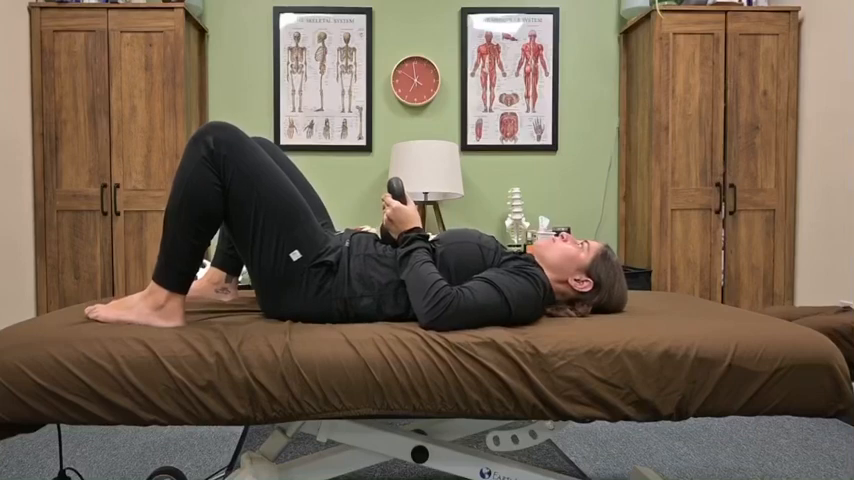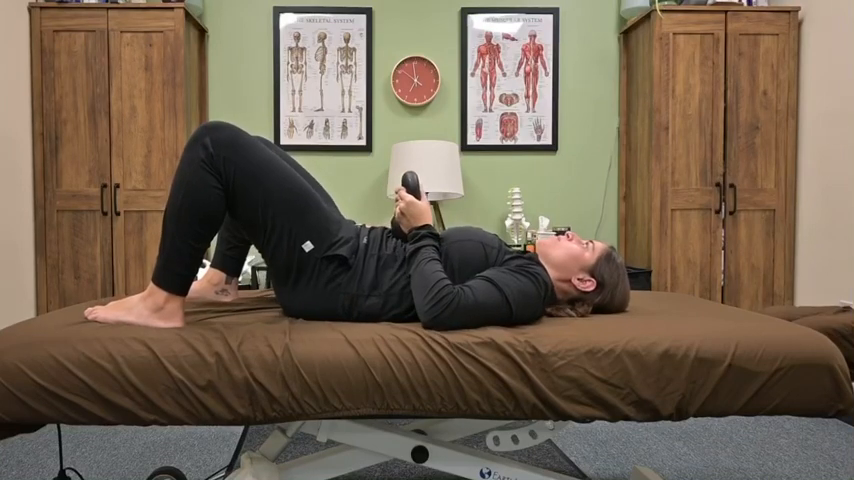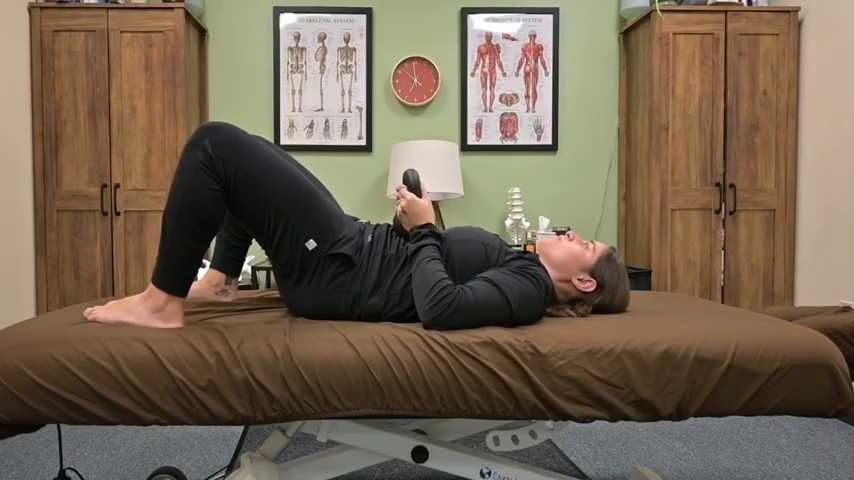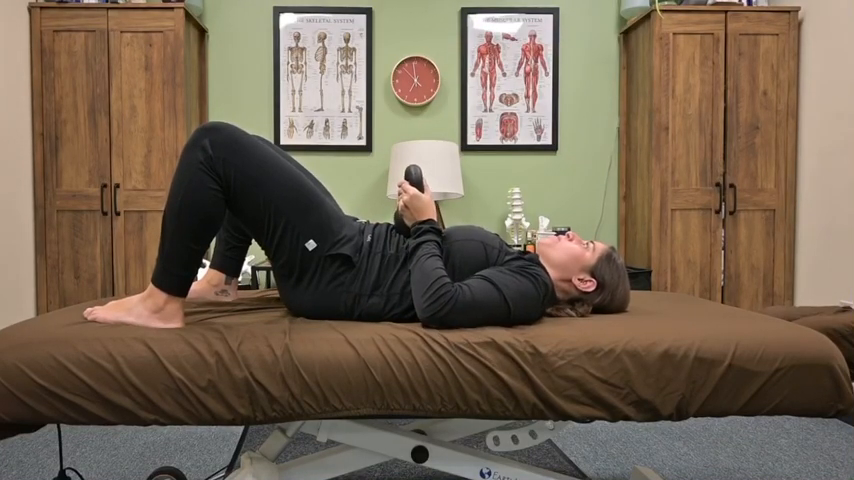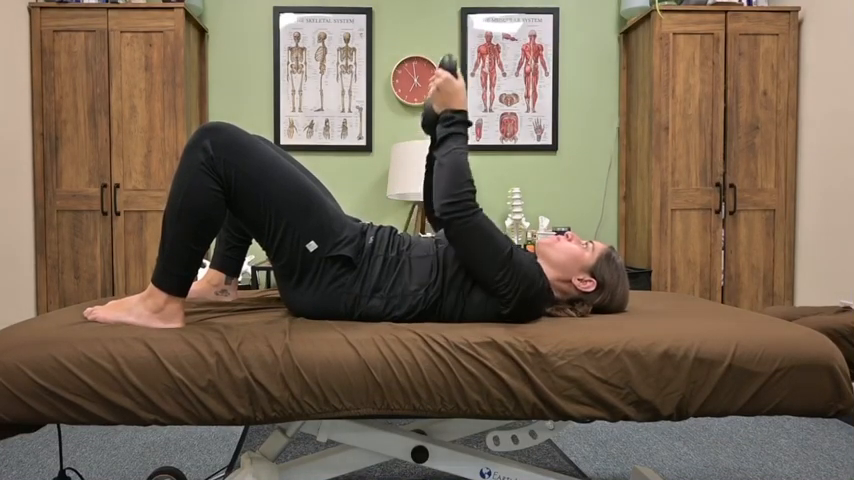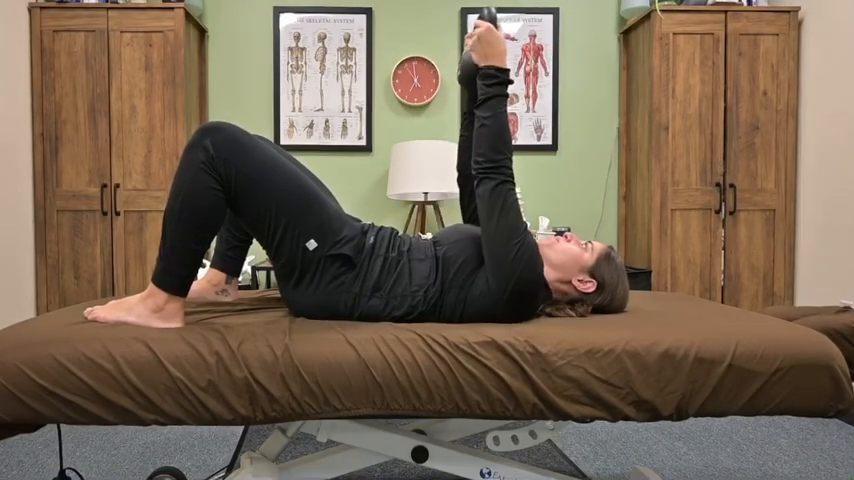
dt=0.7s
person 1, frame 1
left shoulder: (525, 290)
right shoulder: (516, 268)
left elbow: (438, 308)
left wrist: (411, 235)
right wrist: (408, 236)
left hip: (314, 279)
right hip: (338, 253)
left knee: (216, 142)
right knee: (256, 149)
left ankle: (162, 301)
right ankle: (219, 280)
person 1, frame 2
left shoulder: (527, 290)
right shoulder: (520, 267)
left elbow: (439, 307)
left wrist: (420, 232)
right wrist: (417, 229)
left hip: (330, 273)
right hip: (348, 249)
left knee: (215, 143)
right knee: (245, 150)
left ankle: (161, 302)
right ankle: (220, 279)
person 1, frame 3
left shoulder: (527, 291)
right shoulder: (521, 267)
left elbow: (440, 307)
left wrist: (423, 230)
right wrist: (421, 225)
left hip: (333, 271)
right hip: (355, 244)
left knee: (215, 144)
right knee: (242, 151)
left ankle: (162, 302)
right ankle: (220, 280)
person 1, frame 4
left shoulder: (527, 291)
right shoulder: (520, 267)
left elbow: (436, 305)
left wrist: (422, 225)
right wrist: (421, 220)
left hip: (333, 271)
right hip: (350, 247)
left knee: (214, 143)
right knee: (238, 151)
left ankle: (161, 303)
right ankle: (220, 280)
person 1, frame 5
left shoulder: (521, 287)
right shoulder: (514, 271)
left elbow: (454, 208)
right elbow: (444, 211)
left wrist: (454, 118)
right wrist: (441, 126)
left hip: (335, 272)
right hip: (353, 251)
left knee: (215, 144)
right knee: (240, 151)
left ankle: (162, 303)
right ankle: (218, 280)
person 1, frame 6
left shoulder: (520, 281)
right shoulder: (511, 268)
left elbow: (495, 175)
right elbow: (474, 181)
left wrist: (494, 73)
right wrist: (476, 87)
left hip: (334, 270)
right hip: (352, 253)
left knee: (216, 143)
right knee: (240, 154)
left ankle: (162, 301)
right ankle: (220, 280)
